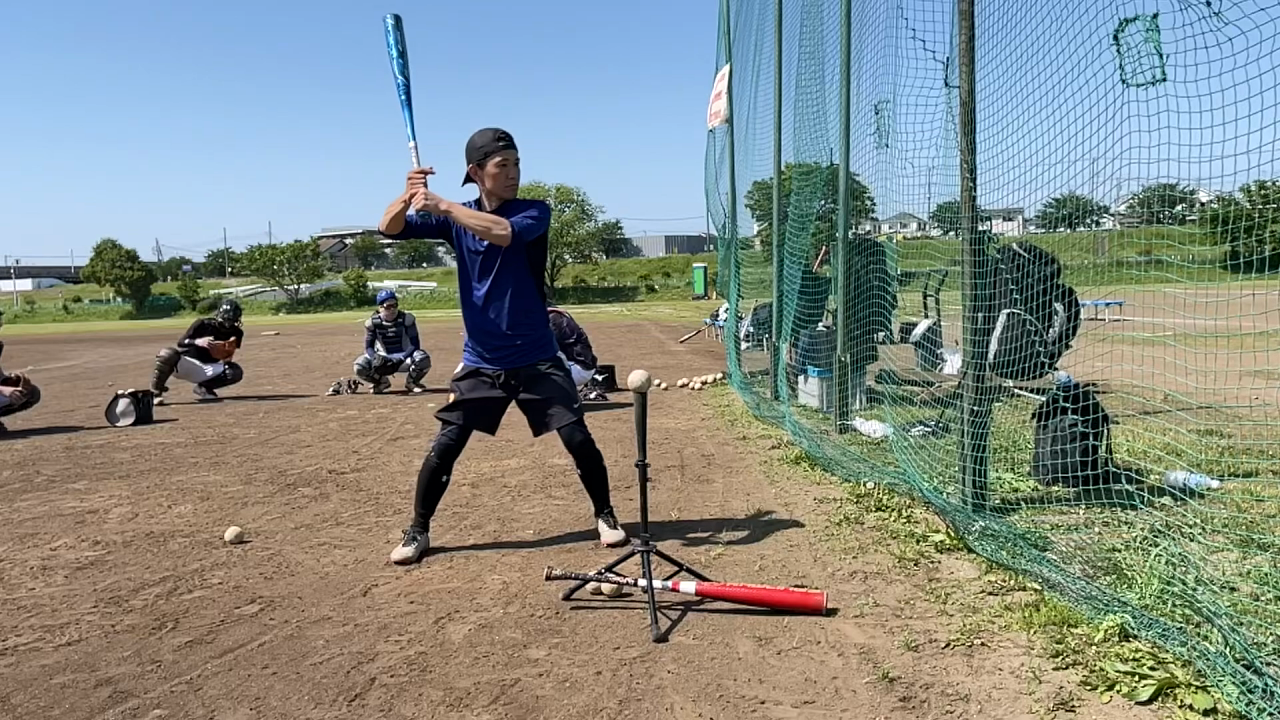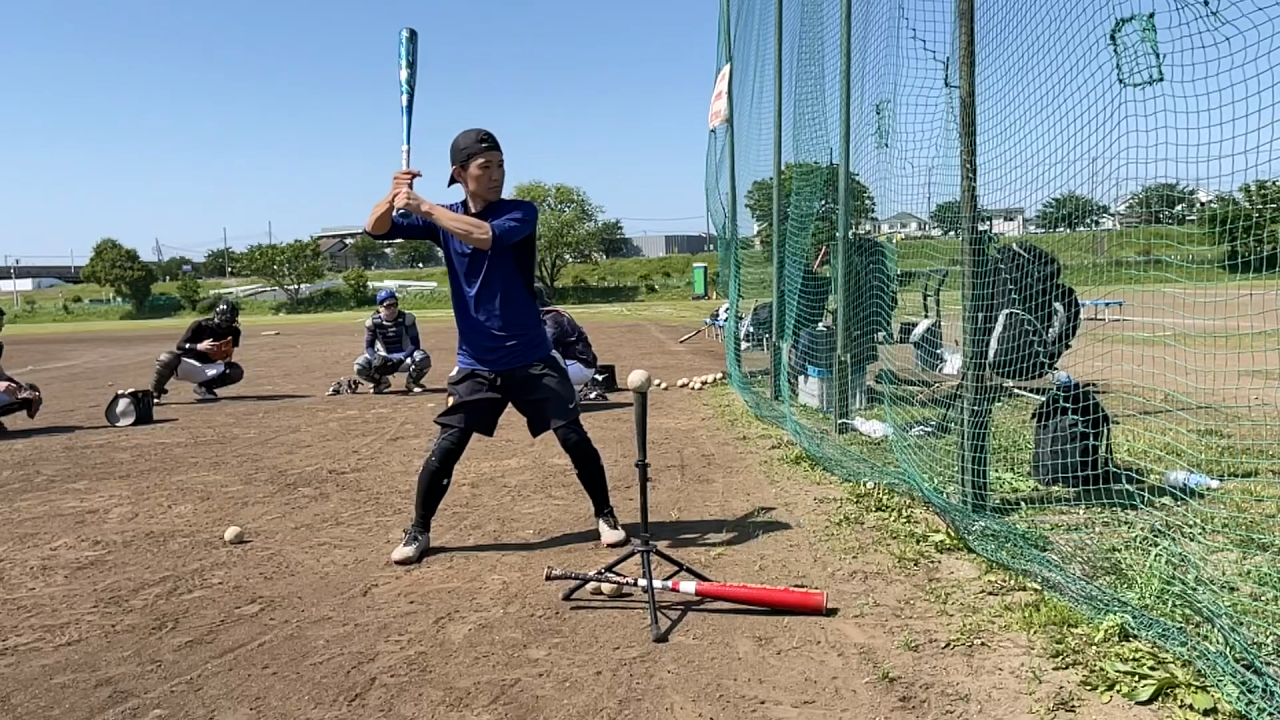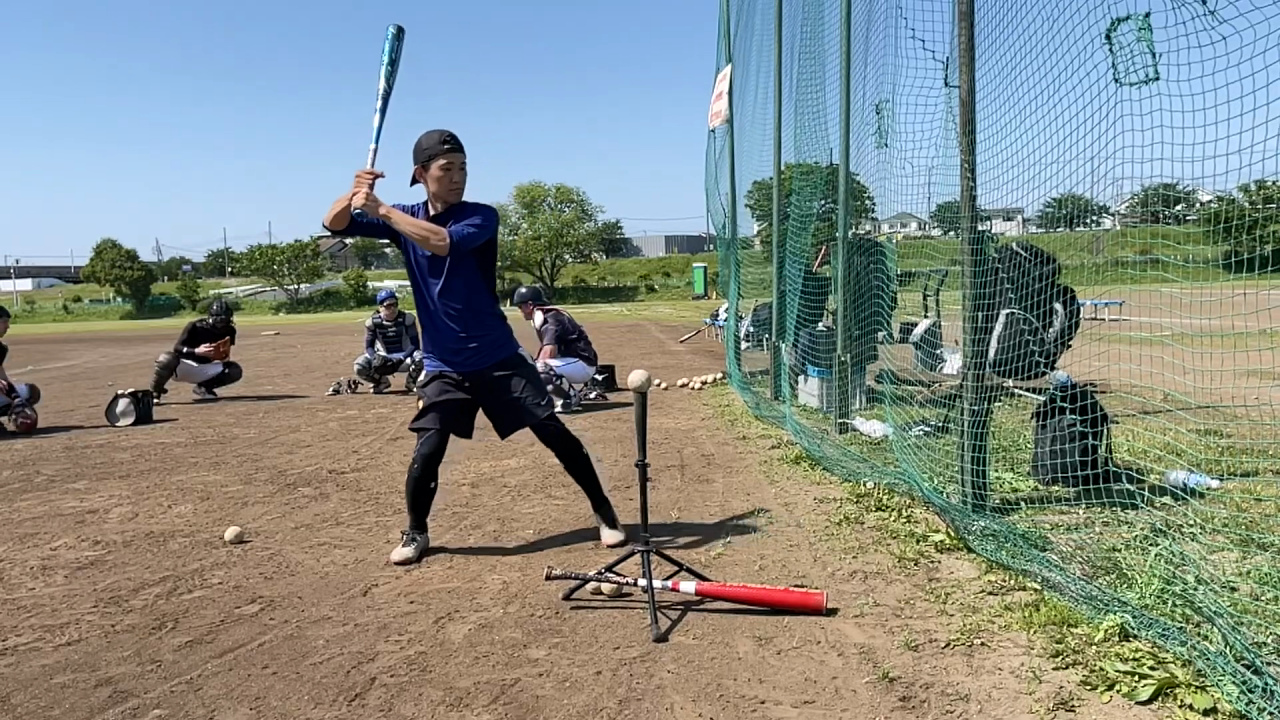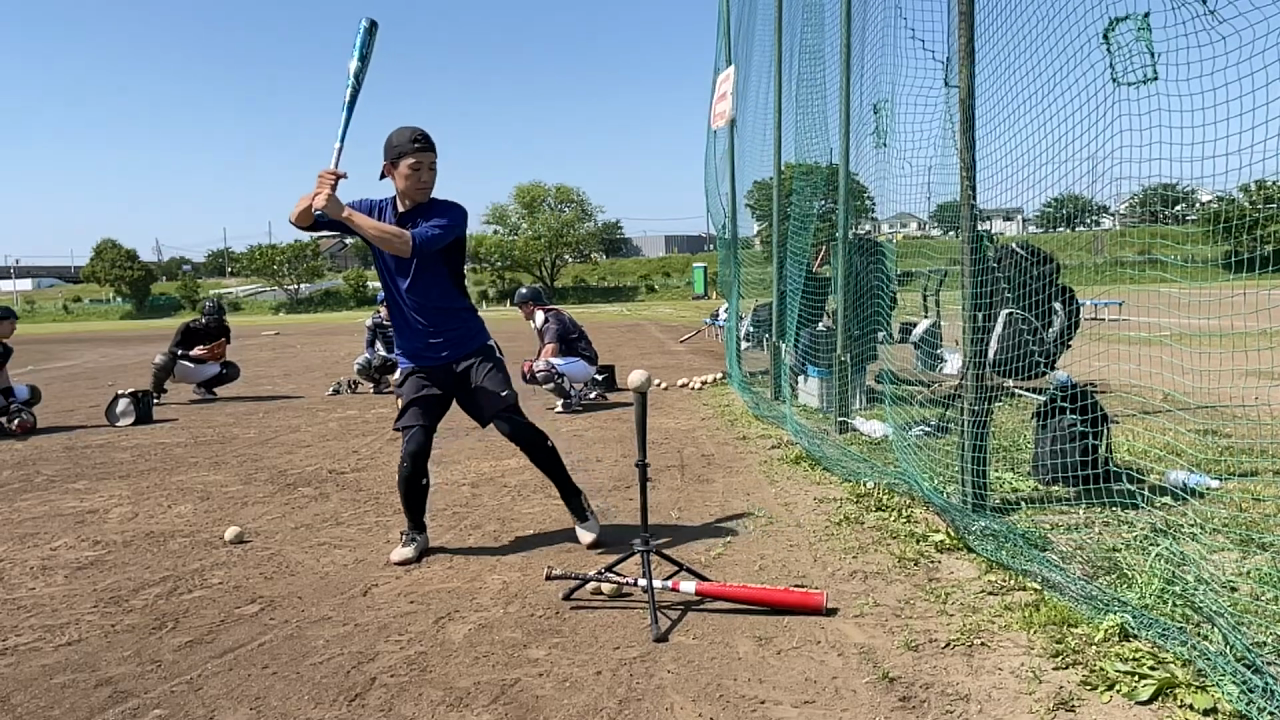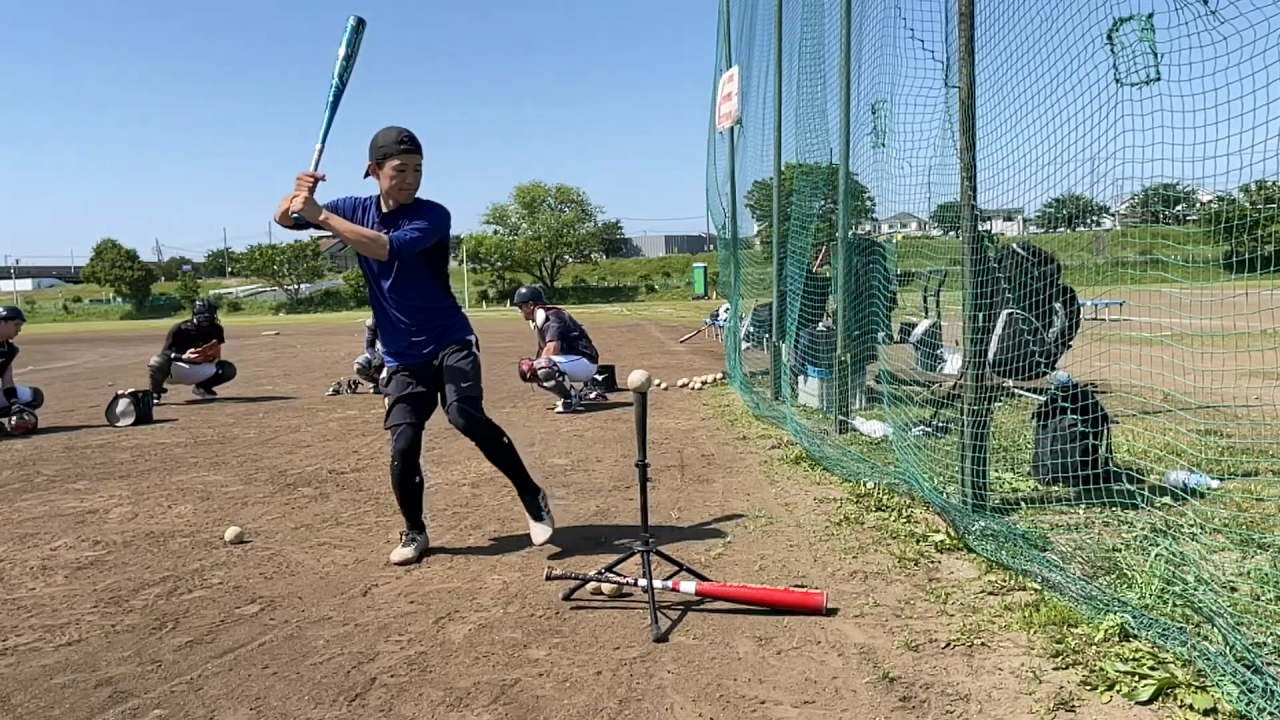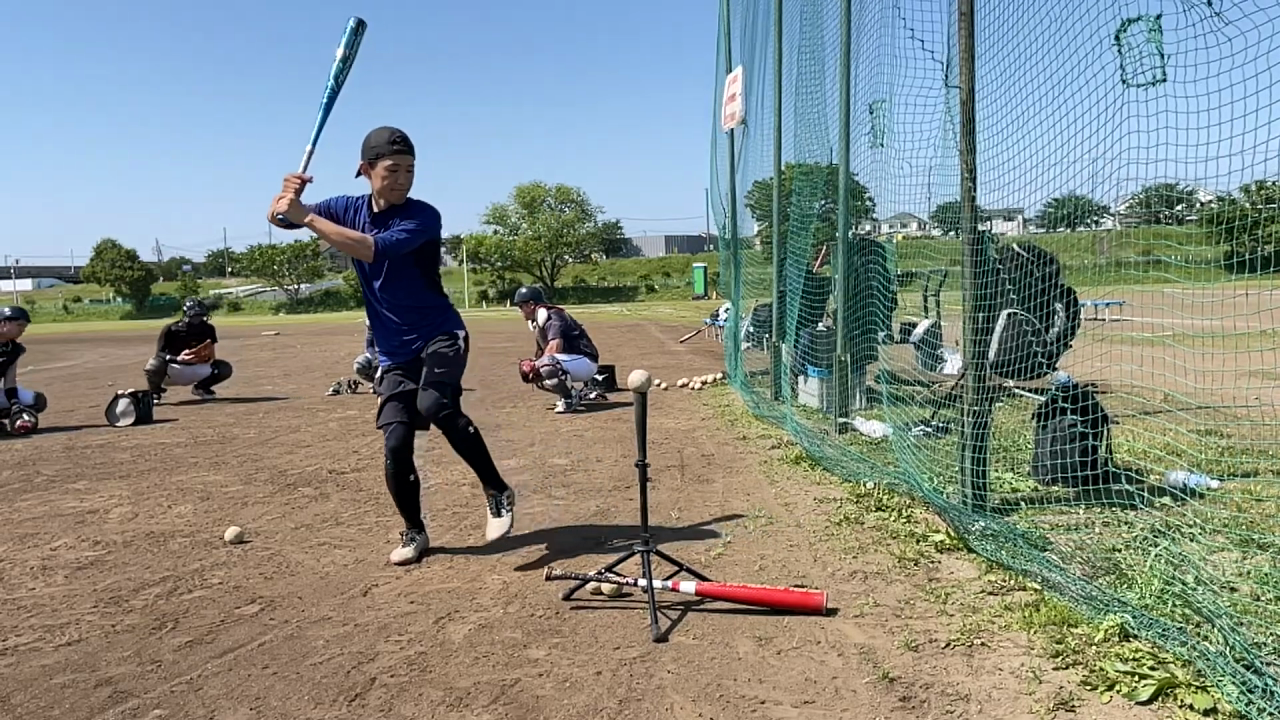
dt=0.7s
person 1, frame 1
left shoulder: (534, 212)
right shoulder: (455, 218)
left elbow: (503, 232)
right elbow: (390, 229)
left wrist: (442, 205)
right wrist: (409, 194)
left hip: (536, 359)
right hip: (481, 362)
left knee: (578, 439)
right knee: (445, 447)
left ankle: (604, 514)
right ankle: (418, 530)
person 1, frame 2
left shoulder: (520, 213)
right shoulder: (443, 217)
left elbow: (486, 235)
right elbow: (376, 229)
left wrist: (425, 206)
right wrist: (394, 195)
left hip: (531, 359)
right hip: (476, 364)
left knee: (574, 438)
right knee: (445, 450)
left ankle: (605, 514)
right ankle: (418, 530)
person 1, frame 3
left shoulder: (482, 216)
right shoulder: (405, 218)
left elbow: (443, 241)
right elbow: (334, 224)
left wrist: (381, 209)
right wrist: (355, 193)
left hip: (499, 358)
right hip: (443, 366)
left knee: (554, 434)
right knee: (427, 453)
left ankle: (604, 512)
right ankle: (416, 532)
person 1, frame 4
left shoulder: (450, 214)
right shoulder: (373, 211)
left elbow: (407, 245)
right elbow: (301, 220)
left wrist: (343, 212)
right wrist: (319, 190)
left hip: (470, 348)
right hip: (416, 360)
left knee: (512, 424)
right knee: (414, 449)
left ankle: (575, 502)
right ankle: (415, 532)
person 1, frame 5
left shoulder: (433, 215)
right shoulder: (356, 209)
left elbow: (386, 248)
right elbow: (285, 219)
left wrist: (321, 215)
right wrist: (299, 193)
left hip: (450, 342)
right hip: (401, 356)
left knee: (466, 416)
right knee: (403, 446)
left ankle: (532, 497)
right ankle: (414, 531)
person 1, frame 6
left shoulder: (423, 217)
right shoulder: (348, 209)
left elbow: (373, 249)
right elbow: (277, 218)
left wrist: (308, 218)
right wrist: (286, 196)
left hip: (441, 336)
right hip: (393, 354)
left knee: (433, 403)
right knee: (396, 444)
left ankle: (496, 491)
right ankle: (414, 531)
